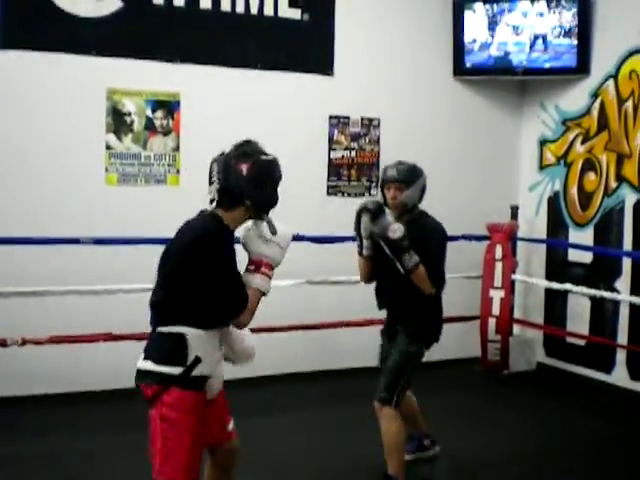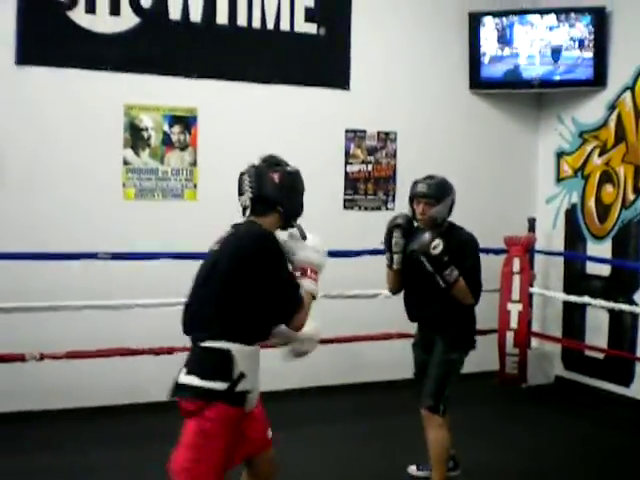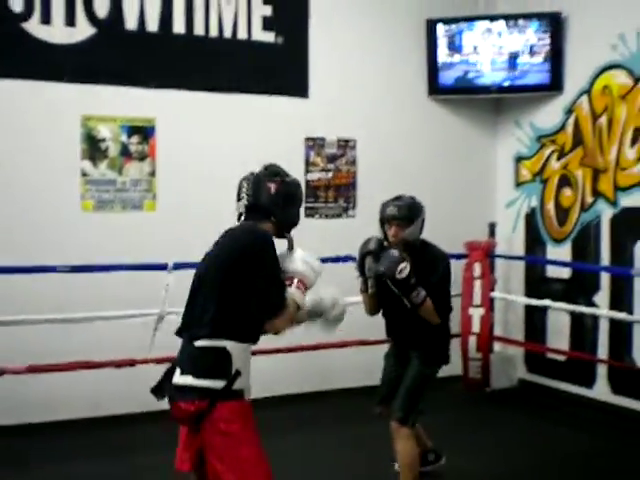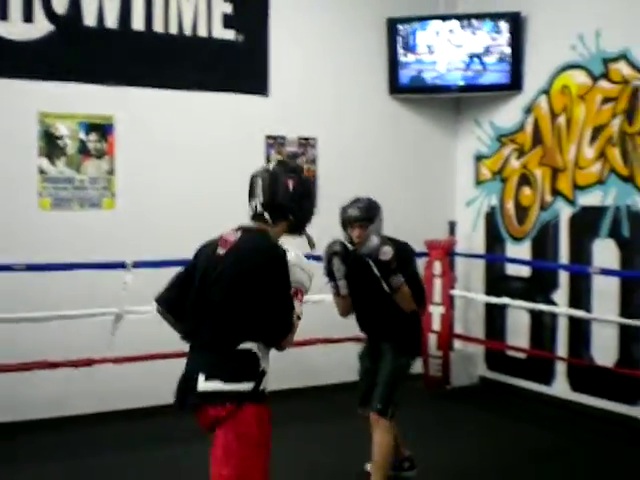
dt=0.3s
person 1, frame 1
left shoulder: (210, 230)
right shoulder: (207, 236)
right elbow: (241, 315)
left wrist: (225, 333)
right wrist: (264, 263)
left hip: (199, 368)
right hip: (176, 373)
left knee: (225, 451)
person 1, frame 2
left shoulder: (236, 240)
right shoulder: (260, 242)
right elbow: (295, 318)
left wrist: (285, 337)
right wrist: (309, 271)
left hip: (234, 382)
right hip: (216, 386)
person 1, frame 3
left shoulder: (231, 242)
right shoulder: (256, 241)
right elbow: (272, 320)
left wrist: (314, 307)
right wrist: (299, 283)
left hip: (198, 379)
right hip: (215, 384)
person 1, frame 4
left shoulder: (216, 245)
right shoulder: (267, 252)
left elbow: (167, 305)
right elbow: (282, 339)
right wrist: (297, 292)
left hip: (204, 380)
right hip: (236, 387)
person 2, frame 1
left shoulder: (430, 230)
right shoulder: (386, 224)
left elbow: (432, 287)
right elbow: (367, 276)
left wrist: (402, 249)
right wrist: (366, 235)
left hip: (418, 324)
right hip: (395, 319)
left knee: (384, 402)
right knee: (396, 388)
right ankle: (423, 439)
person 2, frame 2
left shoulder: (463, 241)
right shoulder: (414, 236)
left elbow: (470, 297)
right elbow: (394, 287)
left wrist: (441, 263)
right wrist: (395, 249)
left hip: (452, 334)
right hip: (426, 330)
left knee: (431, 410)
right knee: (432, 401)
person 2, frame 3
left shoulder: (434, 259)
right shoulder: (384, 256)
left elbow: (437, 317)
right elbow: (372, 309)
left wrist: (408, 285)
right wrist: (368, 273)
left hip: (428, 347)
right hip: (400, 343)
left knee: (399, 423)
right knee: (388, 407)
right ankle: (427, 452)
person 2, frame 4
left shoulder: (400, 251)
right shoulder: (350, 258)
left elbow: (413, 306)
right elbow: (345, 310)
left wrist: (388, 270)
right wrist: (338, 275)
left hip: (400, 341)
right hip: (374, 339)
left knee: (379, 414)
right knee: (369, 407)
